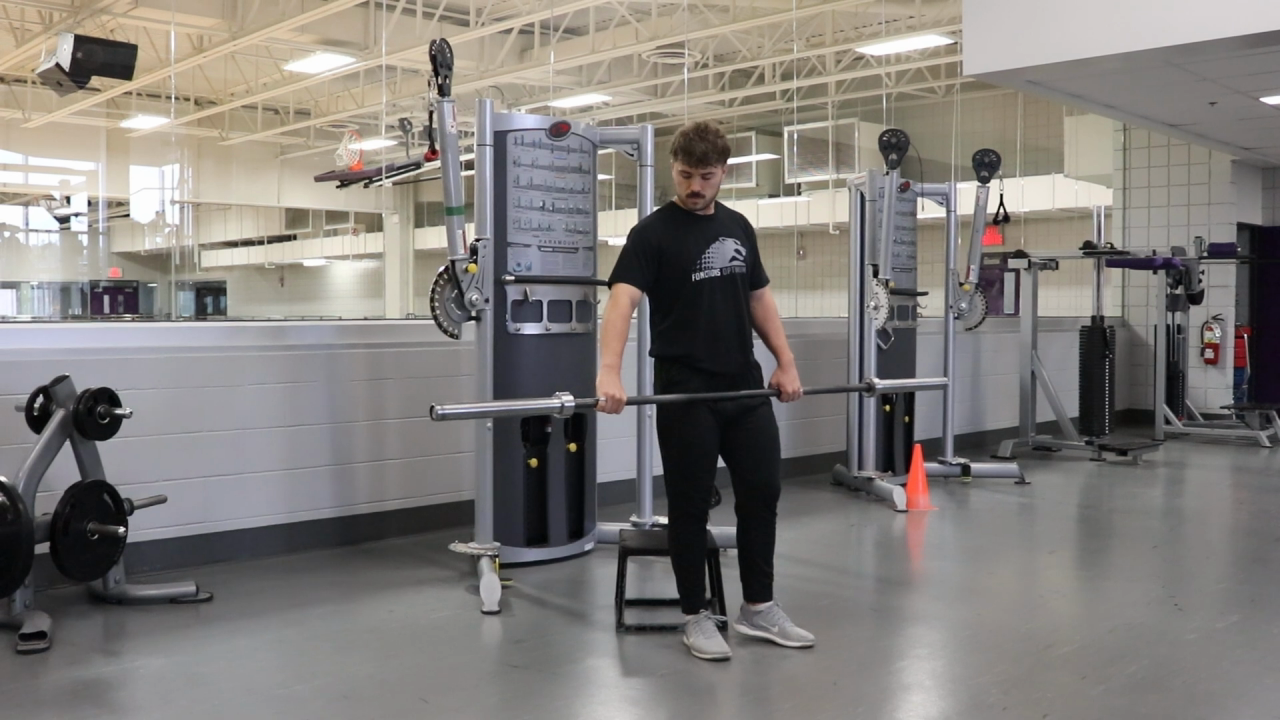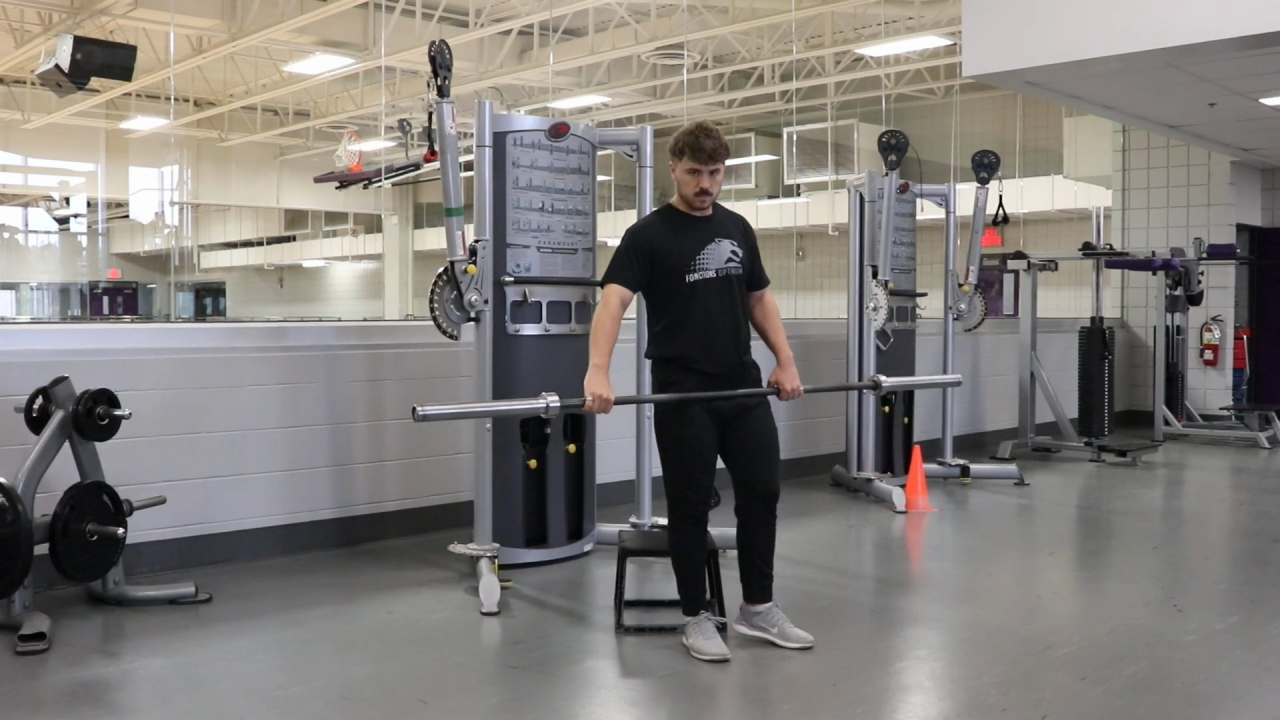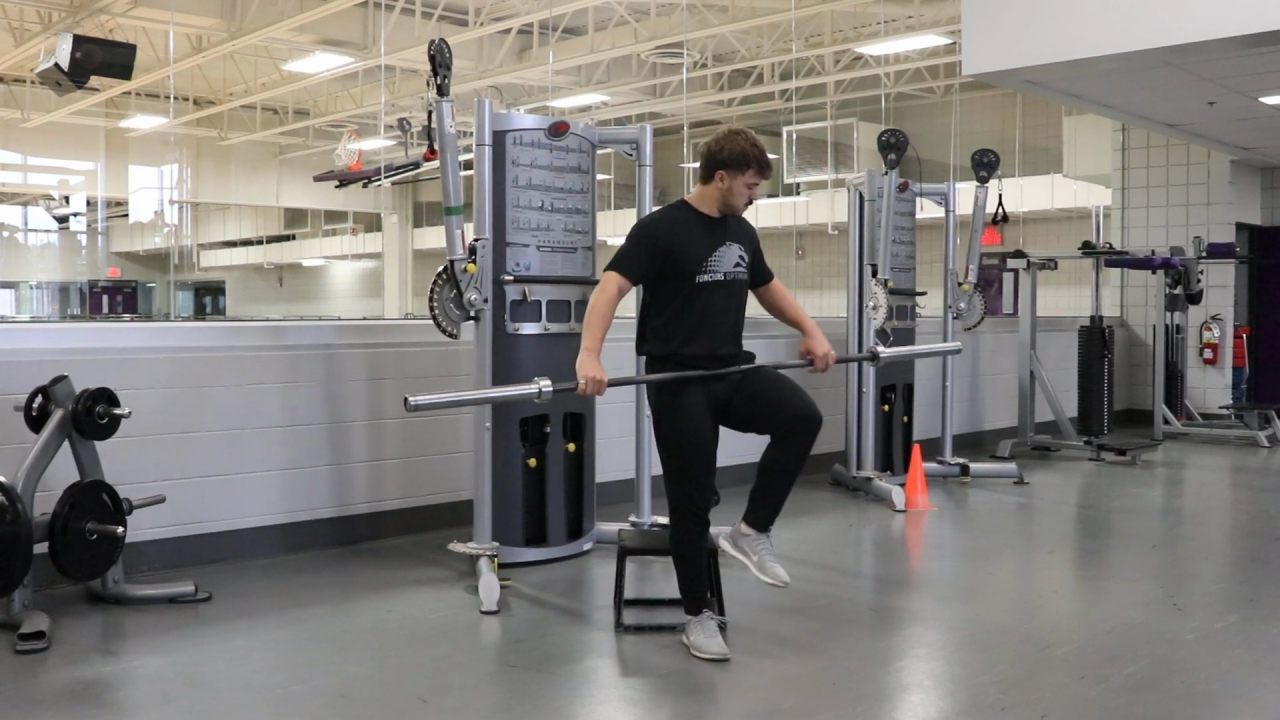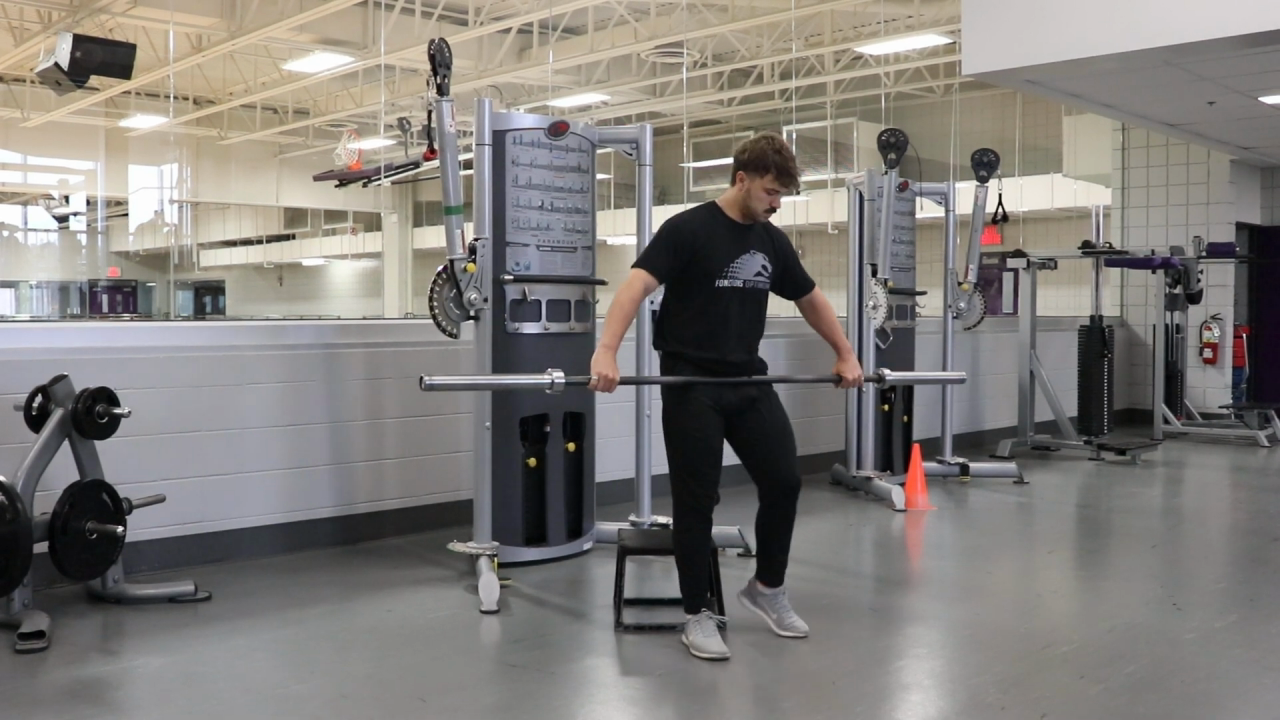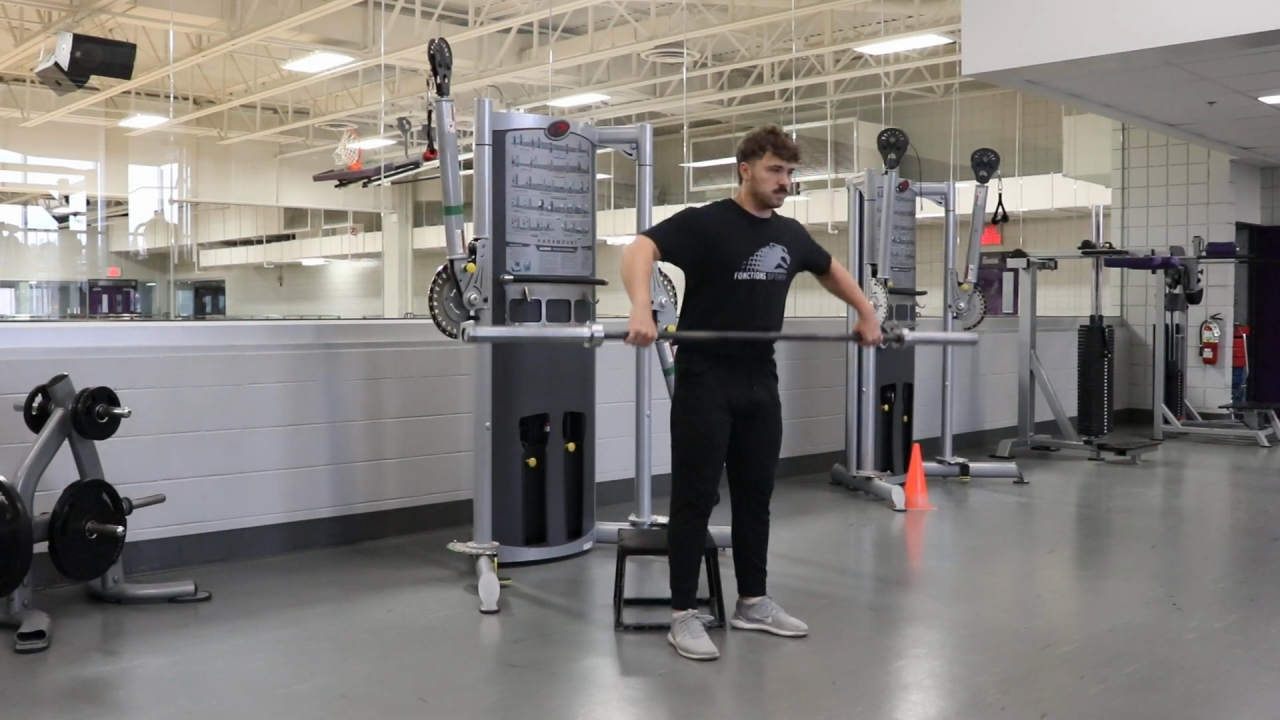
dt=0.7s
person 1, frame 1
left shoulder: (738, 227)
right shoulder: (653, 232)
left elbow: (759, 297)
right elbow: (623, 299)
left wrist: (786, 363)
right wrist: (610, 371)
left hip: (745, 386)
right hip: (685, 391)
left knee: (762, 492)
right knee: (690, 505)
left ankle: (758, 607)
right ankle: (696, 617)
person 1, frame 2
left shoulder: (737, 228)
right shoulder: (649, 234)
left elbow: (760, 298)
right elbow: (614, 298)
left wrist: (786, 360)
right wrist: (597, 371)
left hip: (743, 386)
right hip: (683, 392)
left knee: (762, 493)
right knee: (691, 506)
left ankle: (758, 607)
right ankle: (697, 617)
person 1, frame 3
left shoulder: (741, 231)
right shoulder: (661, 229)
left elbow: (767, 287)
right elbow: (611, 287)
left wrist: (810, 330)
right wrist: (589, 355)
left hip: (734, 371)
right hip: (679, 381)
left knee: (802, 416)
right knee: (691, 501)
left ankle: (751, 531)
right ankle: (698, 615)
person 1, frame 4
left shoulder: (773, 241)
right shoulder: (688, 230)
left elbow: (811, 298)
right elbow: (636, 284)
left wrist: (846, 355)
right wrist: (607, 350)
left hip: (749, 381)
right hip: (692, 384)
left knee: (783, 483)
right knee: (696, 501)
left ankle: (767, 587)
right ankle: (697, 614)
person 1, frame 5
left shoulder: (789, 233)
right shoulder: (705, 223)
left elbow: (828, 268)
right elbow: (639, 252)
left wrist: (864, 310)
right wrist: (641, 308)
left hip: (759, 380)
right hip: (705, 379)
left knee: (755, 495)
right knee: (695, 497)
left ankle: (753, 600)
right ankle: (683, 614)
